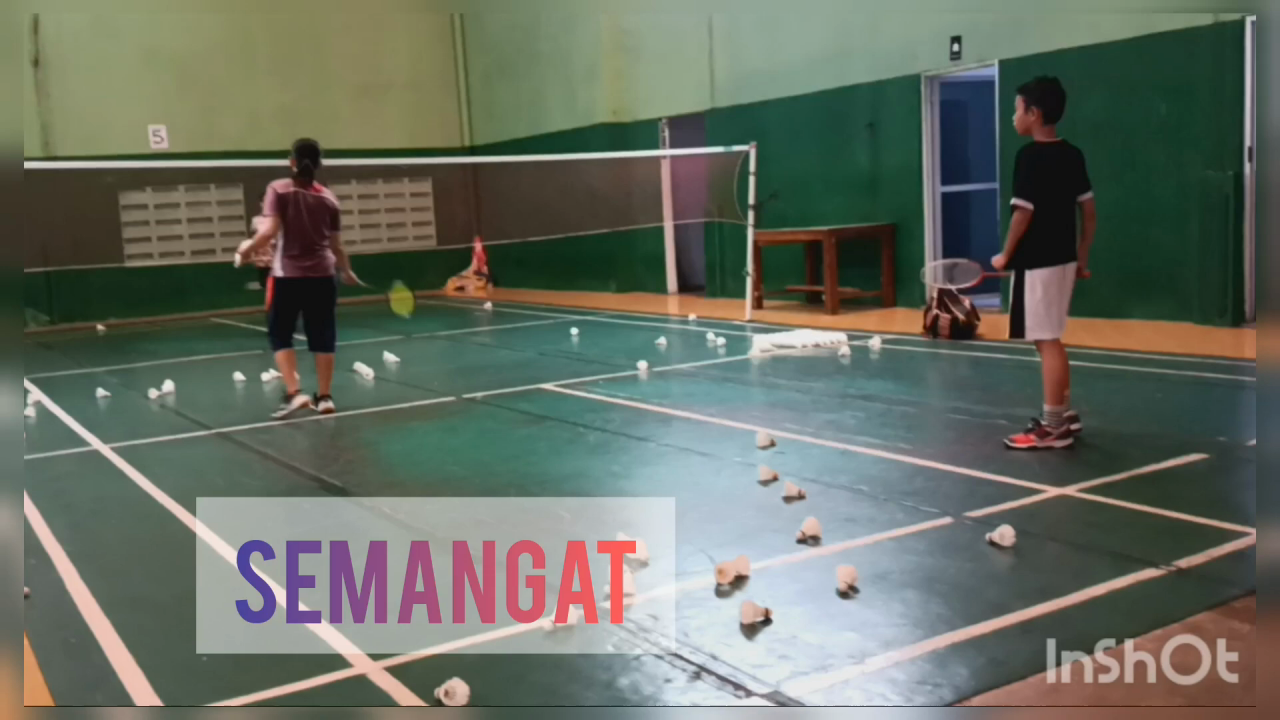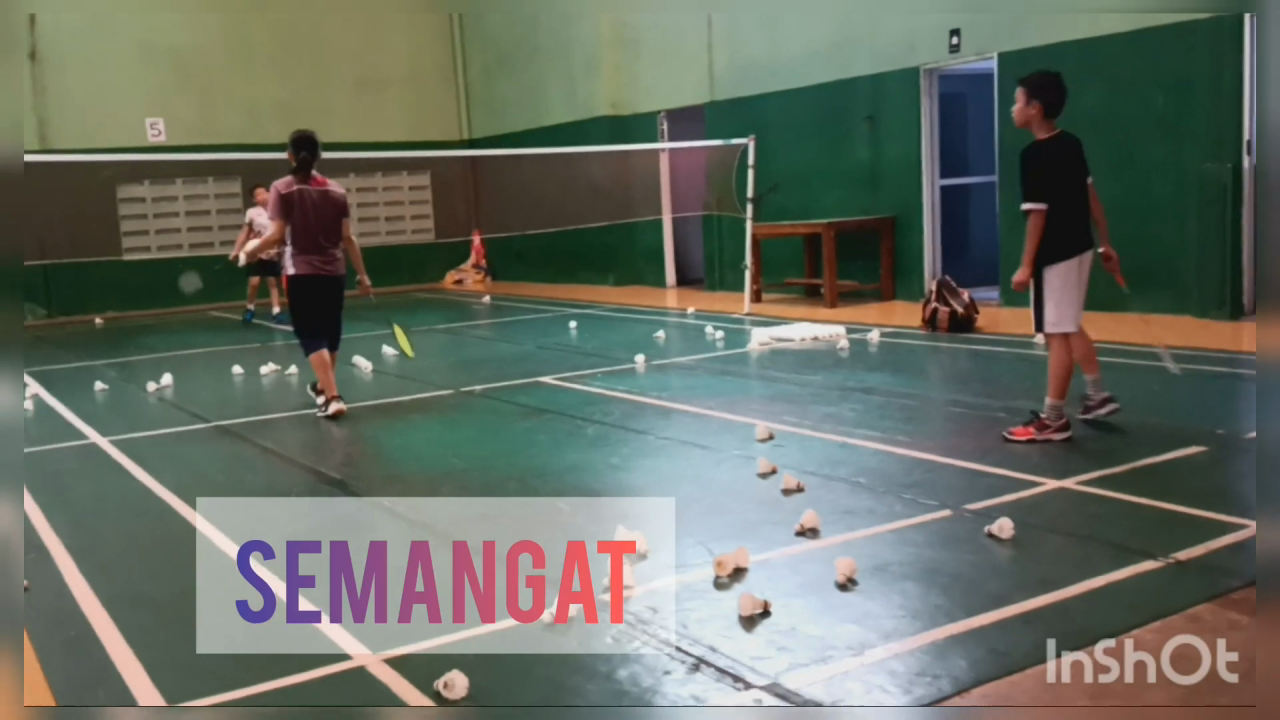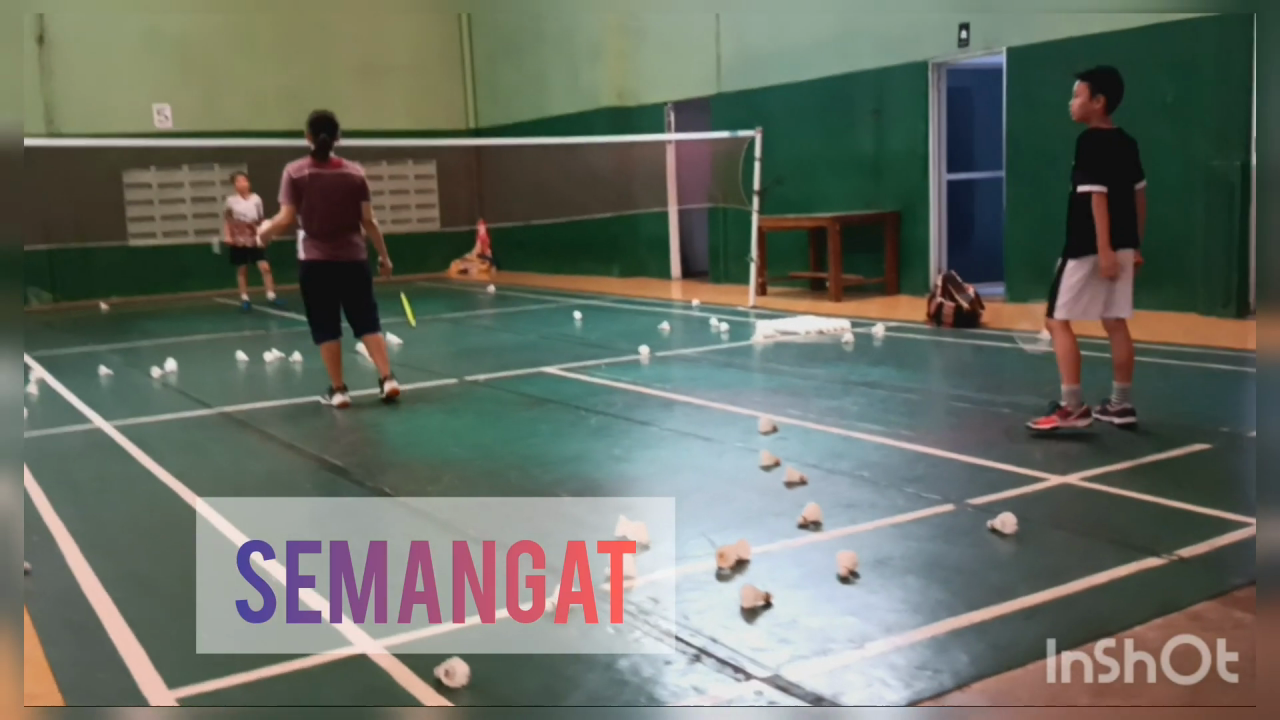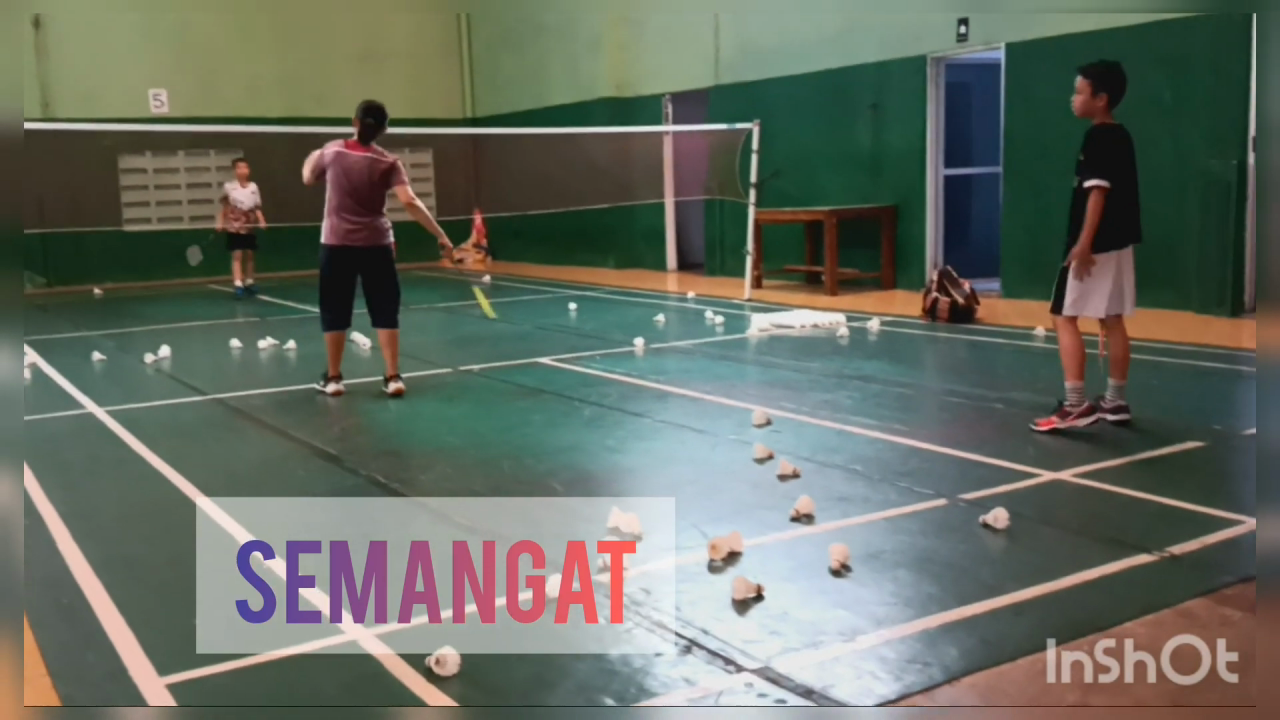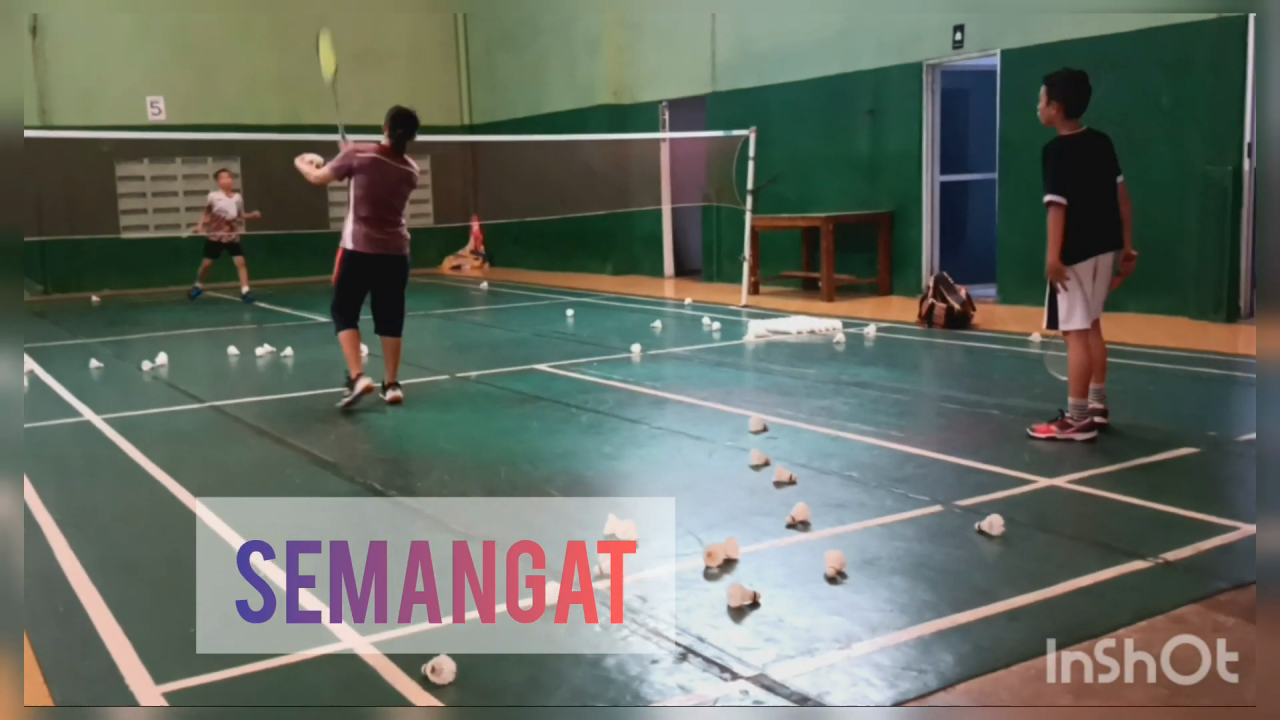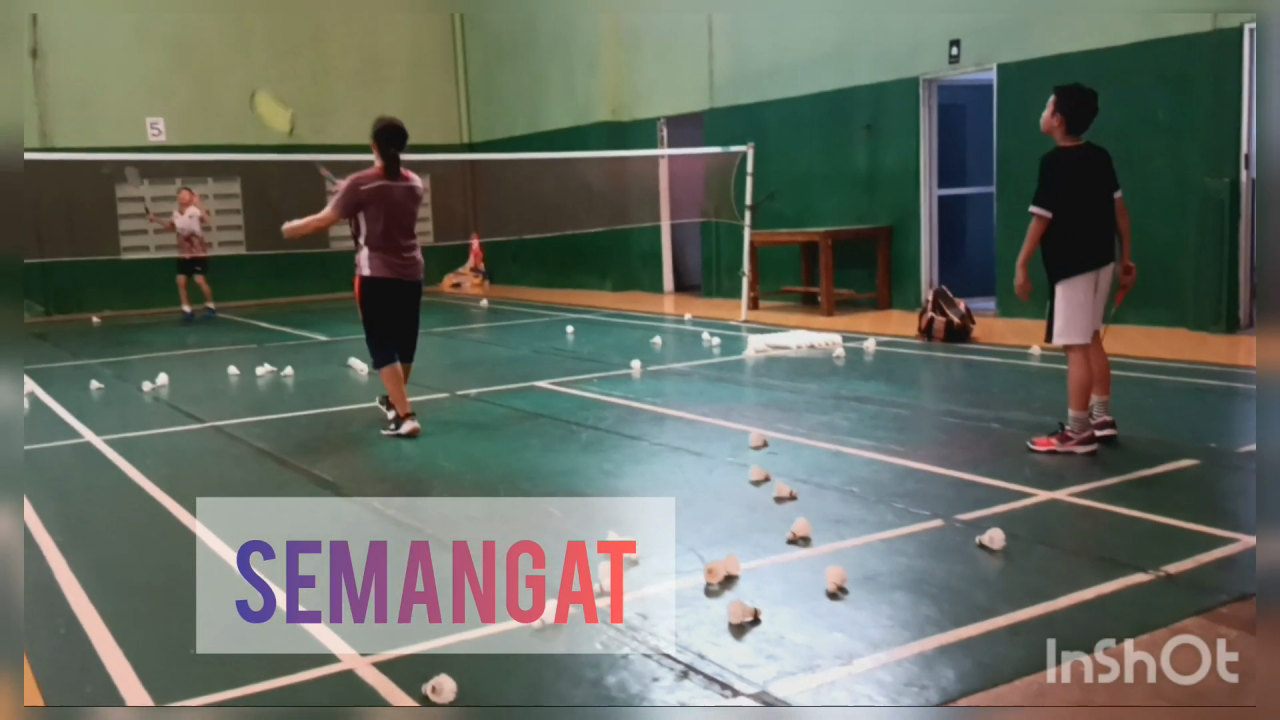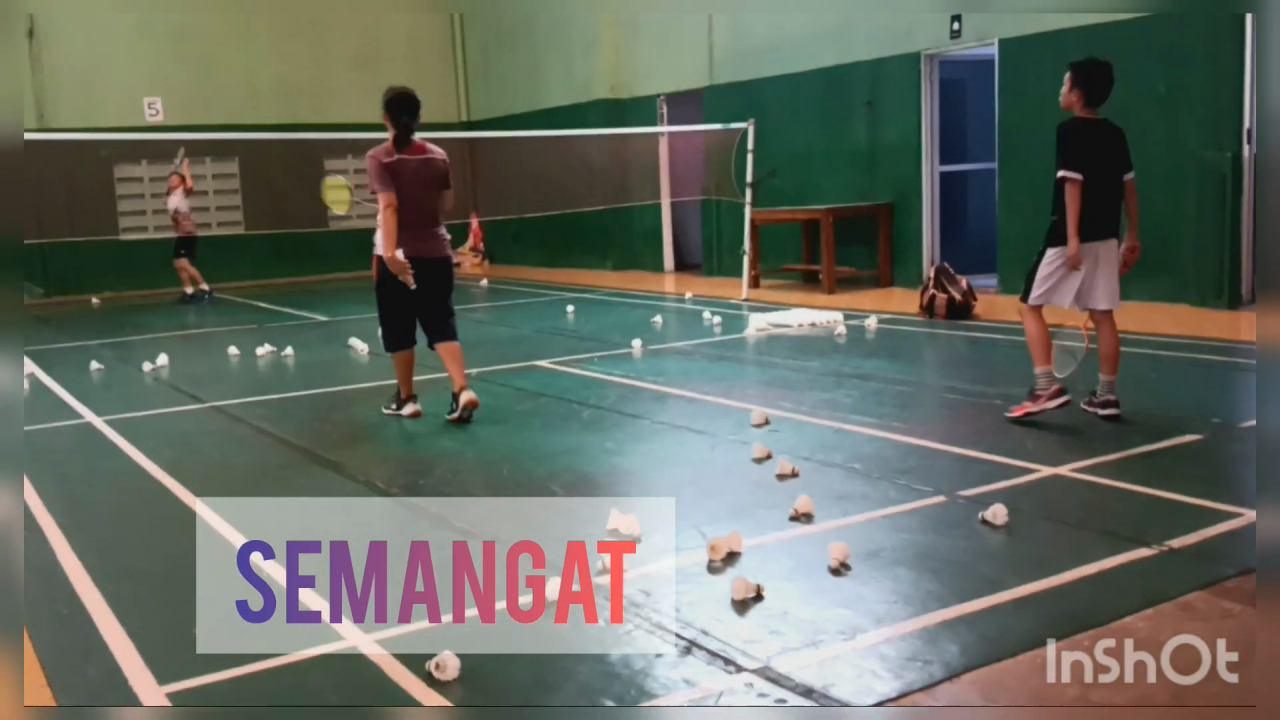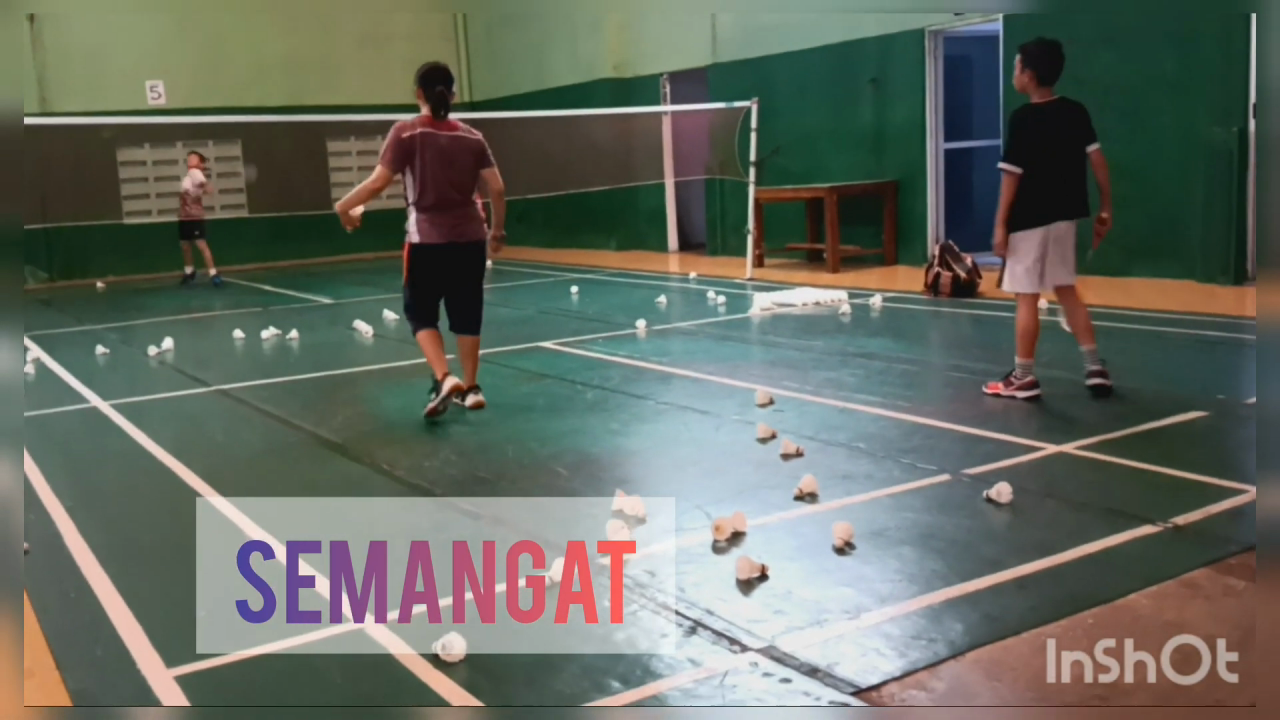
dt=0.5s
person 1, frame 1
left shoulder: (1030, 156)
right shoulder: (1073, 155)
left elbow: (1023, 213)
right elbow: (1088, 212)
left wrist: (1005, 255)
right wrist: (1081, 258)
left hip: (1037, 261)
right hip: (1063, 258)
left knee: (1046, 341)
right knee: (1048, 339)
left ankle: (1053, 427)
right ankle: (1064, 412)
person 1, frame 2
left shoulder: (1033, 155)
right shoulder: (1071, 144)
left elbow: (1037, 214)
right elbow: (1091, 196)
left wrist: (1026, 264)
right wrist: (1105, 243)
left hip: (1056, 253)
right hip: (1079, 247)
left knee: (1057, 334)
right knee: (1070, 327)
left ankle: (1053, 419)
right ankle: (1098, 395)
person 1, frame 3
left shoulder: (1089, 141)
right shoulder: (1127, 142)
left elbow: (1097, 196)
right elbow: (1139, 197)
left wrist: (1104, 248)
right wrist: (1134, 246)
left hip: (1089, 250)
right hip: (1123, 247)
left knee: (1057, 321)
right knee: (1116, 323)
left ankle: (1071, 406)
right ankle: (1121, 404)
person 1, frame 4
left shoulder: (1097, 137)
right shoulder: (1121, 137)
left elbow: (1097, 191)
left wrist: (1084, 242)
left hip: (1096, 245)
right hip: (1119, 243)
left knee: (1065, 320)
right knee: (1113, 322)
left ankle: (1076, 404)
right ankle: (1116, 401)
person 1, frame 5
left shoulder: (1057, 150)
right shoulder: (1102, 142)
left elbow: (1057, 207)
right elbow: (1122, 196)
left wrist: (1053, 257)
right wrist: (1127, 244)
left hip: (1075, 254)
right hip: (1104, 248)
left knee: (1075, 333)
right knee: (1090, 328)
left ankle: (1077, 419)
right ankle: (1097, 405)
person 1, frame 6
left shoulder: (1054, 162)
right shoulder: (1100, 157)
left elbow: (1041, 219)
right elbow: (1120, 209)
left wrist: (1021, 265)
right wrist: (1126, 257)
left hip: (1071, 265)
right hip: (1101, 260)
left knee: (1075, 346)
right knee: (1091, 339)
left ankle: (1078, 432)
right ankle: (1102, 417)
person 1, frame 7
left shoulder: (1069, 130)
right shoulder: (1115, 134)
left elbow: (1073, 184)
right elbow: (1129, 190)
left wrist: (1072, 236)
right wrist: (1131, 238)
left hip: (1069, 238)
right hip: (1105, 237)
left knee: (1030, 307)
right knee: (1102, 315)
left ankle: (1047, 386)
right ankle: (1106, 396)
person 1, frame 8
left shoulder: (1022, 118)
right shoulder: (1076, 112)
left elbow: (1011, 176)
right elbow: (1098, 162)
left wrist: (1000, 225)
right wrist: (1105, 209)
left hip: (1029, 220)
right hip: (1065, 216)
left knee: (1026, 297)
right knee: (1066, 291)
left ankle: (1023, 377)
right ankle: (1095, 367)
person 2, frame 1
left shoulder: (278, 189)
right shoulder: (329, 198)
left elbow: (269, 231)
right elbow: (335, 245)
left wrist: (247, 248)
right wrist: (347, 271)
left hip: (288, 275)
right hip: (323, 276)
left knee: (280, 334)
right knee: (322, 336)
left ankle: (293, 393)
right ankle: (325, 396)
person 2, frame 2
left shoulder: (282, 189)
right shoulder: (336, 190)
left elbow: (277, 235)
right elbow: (348, 238)
left wrist: (253, 250)
right wrist: (362, 274)
left hip: (301, 273)
right hip: (333, 272)
left knee: (312, 336)
right knee: (330, 334)
left ankle: (333, 398)
right ankle: (323, 388)
person 2, frame 3
left shoulder: (295, 172)
right shoulder: (354, 172)
left elbow: (286, 220)
right elbow: (368, 221)
left wrist: (265, 229)
right wrist: (384, 256)
left hip: (316, 260)
right hip: (353, 258)
left knee: (325, 326)
right knee: (366, 319)
left ankle: (338, 390)
right ankle: (387, 379)
person 2, frame 4
left shoulder: (331, 151)
right shoulder: (388, 162)
left elbow: (309, 179)
right elbow: (409, 201)
left wrist: (311, 158)
right wrist: (440, 235)
left hip: (336, 243)
right hip: (376, 244)
left knee: (335, 313)
right knee: (384, 311)
left ankle: (332, 378)
right ankle: (393, 377)
person 2, frame 5
left shoulder: (359, 153)
right shoulder: (410, 170)
left elbow: (320, 177)
left wrist: (302, 163)
left hip: (359, 248)
right hip: (396, 251)
left knee: (344, 313)
right knee: (390, 318)
left ankle: (356, 379)
right ankle: (391, 384)
person 2, frame 6
left shoulder: (360, 184)
right shoulder: (415, 184)
left elbow: (325, 220)
left wrist: (292, 227)
left hip: (376, 275)
right hip: (411, 274)
left knee: (383, 346)
right knee: (404, 343)
left ankle: (405, 416)
right ankle: (395, 400)
person 2, frame 7
left shoulder: (379, 158)
right shoulder: (437, 156)
left elbow: (388, 206)
right elbow: (445, 205)
left wrist: (389, 250)
left hip: (399, 255)
right hip: (435, 251)
left knee: (398, 328)
right knee: (441, 322)
left ankle: (406, 399)
right ankle: (462, 391)
person 2, frame 8
left shoulder: (405, 133)
right shoulder: (472, 137)
left elbow: (378, 181)
right elbow: (496, 189)
left wrist: (344, 206)
right wrist: (497, 228)
left hip: (427, 239)
right hip: (470, 237)
left knee: (421, 313)
right knee: (467, 314)
left ankle: (444, 379)
right ankle: (471, 388)
